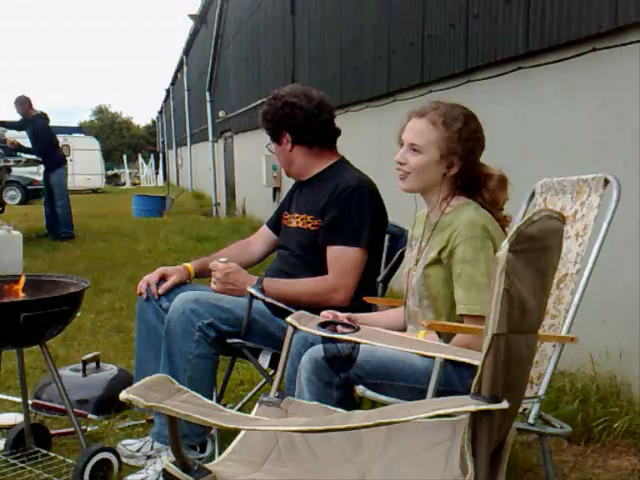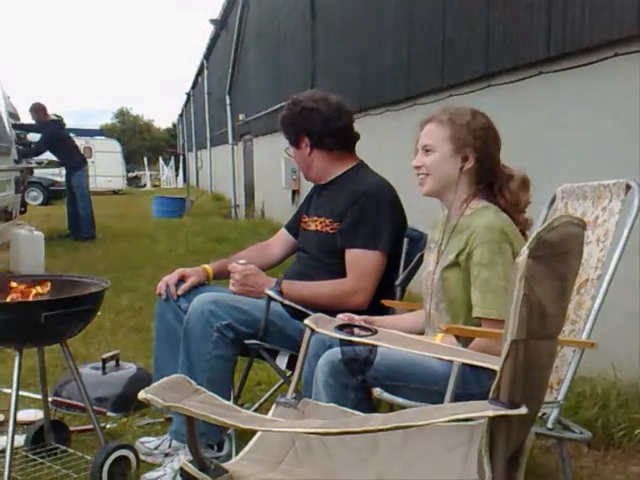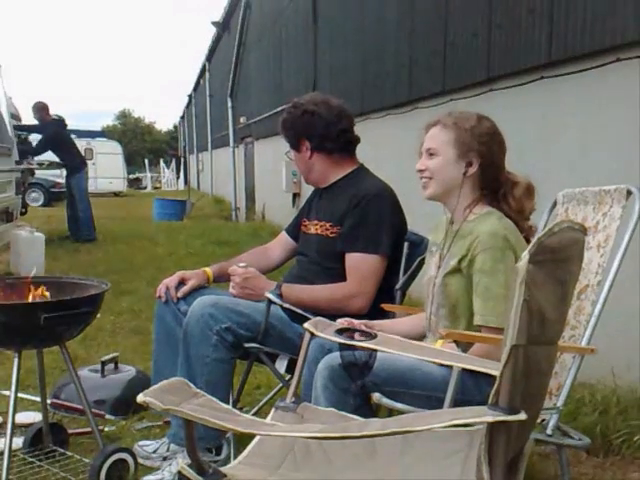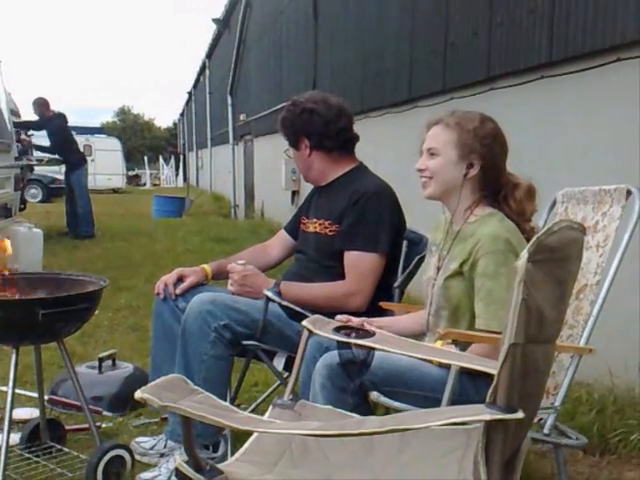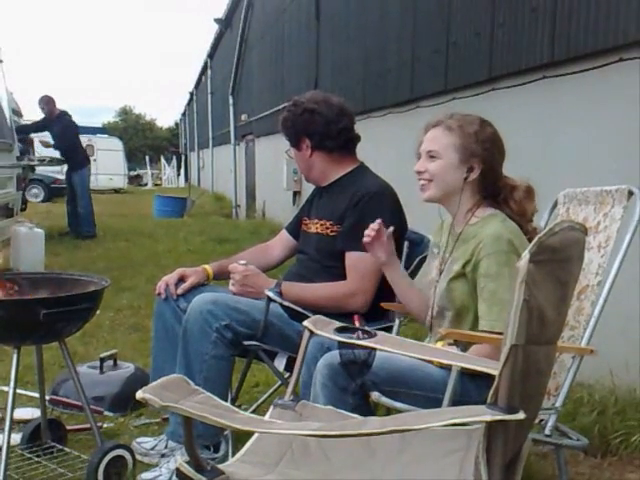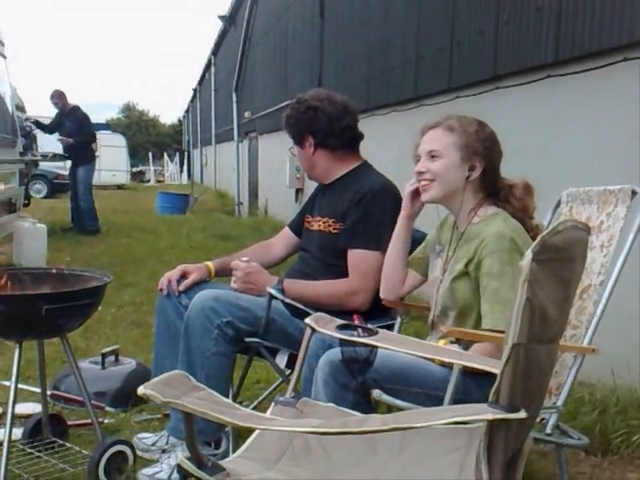
dt=0.3s
person 1, frame 1
left shoulder: (351, 190)
right shoulder: (301, 189)
left elbow: (339, 291)
right elbow: (255, 245)
left wrist: (253, 285)
right wrist: (189, 268)
right hip: (273, 302)
left knee: (192, 310)
right knee: (157, 296)
left ankle: (185, 445)
right ankle: (163, 424)
person 1, frame 2
left shoulder: (370, 194)
right shoulder: (321, 192)
left elbow: (357, 293)
right elbow: (274, 247)
left wrist: (271, 287)
right wrist: (208, 269)
right hip: (293, 305)
left knee: (210, 311)
right knee: (177, 296)
left ankle: (203, 443)
right ankle: (182, 422)
person 1, frame 3
left shoulder: (370, 198)
right shoulder: (322, 196)
left elbow: (357, 298)
right elbow: (274, 250)
left wrist: (271, 290)
right wrist: (208, 272)
right hip: (291, 309)
left knee: (210, 314)
right knee: (176, 299)
left ankle: (201, 447)
right ankle: (180, 429)
person 1, frame 4
left shoulder: (370, 196)
right shoulder: (321, 193)
left elbow: (356, 296)
right elbow: (272, 248)
left wrist: (270, 289)
right wrist: (207, 270)
right hip: (291, 306)
left knee: (207, 311)
right knee: (174, 295)
left ankle: (198, 444)
right ankle: (178, 424)
person 1, frame 5
left shoulder: (371, 196)
right shoulder: (323, 194)
left elbow: (357, 296)
right elbow: (274, 248)
left wrist: (272, 289)
right wrist: (207, 270)
right hip: (292, 306)
left knee: (209, 311)
right knee: (175, 297)
left ankle: (199, 445)
right ankle: (178, 424)
person 1, frame 6
left shoulder: (373, 194)
right shoulder: (325, 191)
left elbow: (359, 294)
right elbow: (276, 246)
left wrist: (274, 286)
right wrist: (210, 267)
right hip: (295, 304)
left knee: (211, 308)
right knee: (177, 294)
left ankle: (200, 441)
right ankle: (179, 422)
person 2, frame 1
left shoulder: (470, 227)
right shoulder: (423, 220)
left elbow: (477, 339)
left wrist: (393, 347)
right wrist: (355, 320)
left hip: (461, 369)
right hip: (424, 353)
left knee: (321, 361)
right knee: (306, 341)
person 2, frame 2
left shoulder: (488, 230)
right shoulder: (447, 223)
left elbow: (494, 343)
left wrist: (410, 350)
right wrist: (373, 322)
left hip: (479, 372)
right hip: (443, 356)
left knee: (338, 364)
right knee: (324, 342)
person 2, frame 3
left shoulder: (490, 235)
right shoulder: (447, 229)
left elbow: (493, 349)
left wrist: (419, 357)
right wrist: (372, 327)
left hip: (479, 379)
right hip: (445, 362)
left knee: (338, 369)
right knee: (325, 348)
person 2, frame 4
left shoulder: (493, 238)
right shoulder: (446, 228)
left elbow: (492, 351)
left wrist: (421, 355)
right wrist: (372, 324)
left hip: (477, 380)
right hip: (441, 361)
left knee: (336, 367)
right knee: (322, 344)
person 2, frame 5
left shoulder: (495, 238)
right shoulder: (448, 229)
left elbow: (495, 352)
right elbow: (428, 311)
left wrist: (415, 356)
right wrist: (387, 261)
left hip: (480, 380)
right hip: (442, 361)
left knee: (337, 367)
right knee: (323, 345)
person 2, frame 6
left shoulder: (498, 236)
right shoulder: (448, 227)
left elbow: (496, 350)
right elbow: (390, 290)
left wrist: (416, 354)
right wrist: (406, 218)
left hip: (481, 380)
right hip: (444, 360)
left knee: (338, 364)
right knee: (326, 342)
person 3, frame 1
left shoulder: (40, 124)
right shoulder: (29, 120)
left elbow: (40, 151)
right elbow: (17, 126)
left wrist: (18, 147)
left hip: (57, 165)
right hip: (49, 165)
left knee: (61, 201)
right knee: (49, 200)
left ankle: (67, 233)
right ankle: (53, 231)
person 3, frame 2
left shoulder: (52, 131)
right shoulder: (48, 124)
left elbow: (36, 151)
right elbow: (33, 128)
left wrist: (17, 151)
right wrist: (13, 125)
left hip: (77, 166)
right hip: (71, 166)
left knee: (82, 201)
right knee: (71, 201)
left ankle: (88, 233)
right ankle: (75, 231)
person 3, frame 3
left shoulder: (53, 130)
right shoulder: (50, 124)
left elbow: (36, 150)
right elbow: (33, 128)
right wrist: (13, 127)
left hip: (77, 168)
right hip: (71, 168)
left knee: (81, 202)
right knee: (71, 202)
left ankle: (88, 235)
right ankle: (75, 233)
person 3, frame 4
left shoulder: (57, 125)
right shoulder: (49, 121)
left elbow: (54, 150)
right elbow: (32, 125)
left wrist: (32, 145)
right wrist: (12, 125)
left hip: (77, 164)
right hip: (70, 164)
left knee: (81, 199)
right knee: (70, 199)
left ankle: (87, 231)
right ankle: (74, 229)
person 3, frame 5
left shoulder: (67, 122)
right shoulder: (49, 121)
left elbow: (73, 145)
right elbow: (31, 128)
left wrist: (52, 145)
left hip: (80, 165)
right hip: (71, 165)
left knee: (82, 200)
right knee: (71, 199)
left ankle: (89, 231)
right ankle: (75, 229)
person 3, frame 6
left shoulder: (80, 116)
right shoulder: (60, 116)
left elbow: (92, 138)
right elbow: (49, 129)
left wrist: (72, 141)
right wrist: (35, 122)
left hip: (86, 161)
right hip: (74, 161)
left knee: (84, 195)
right knee: (74, 195)
left ankle: (92, 226)
right ankle: (78, 224)
